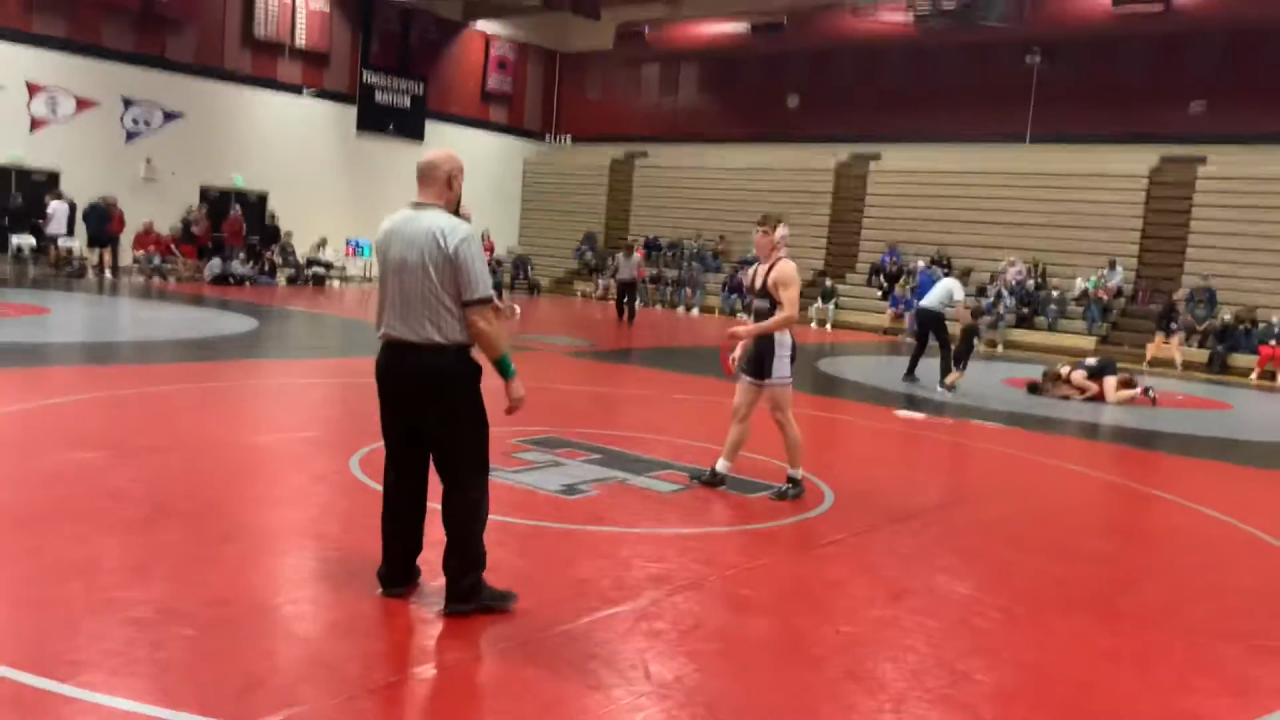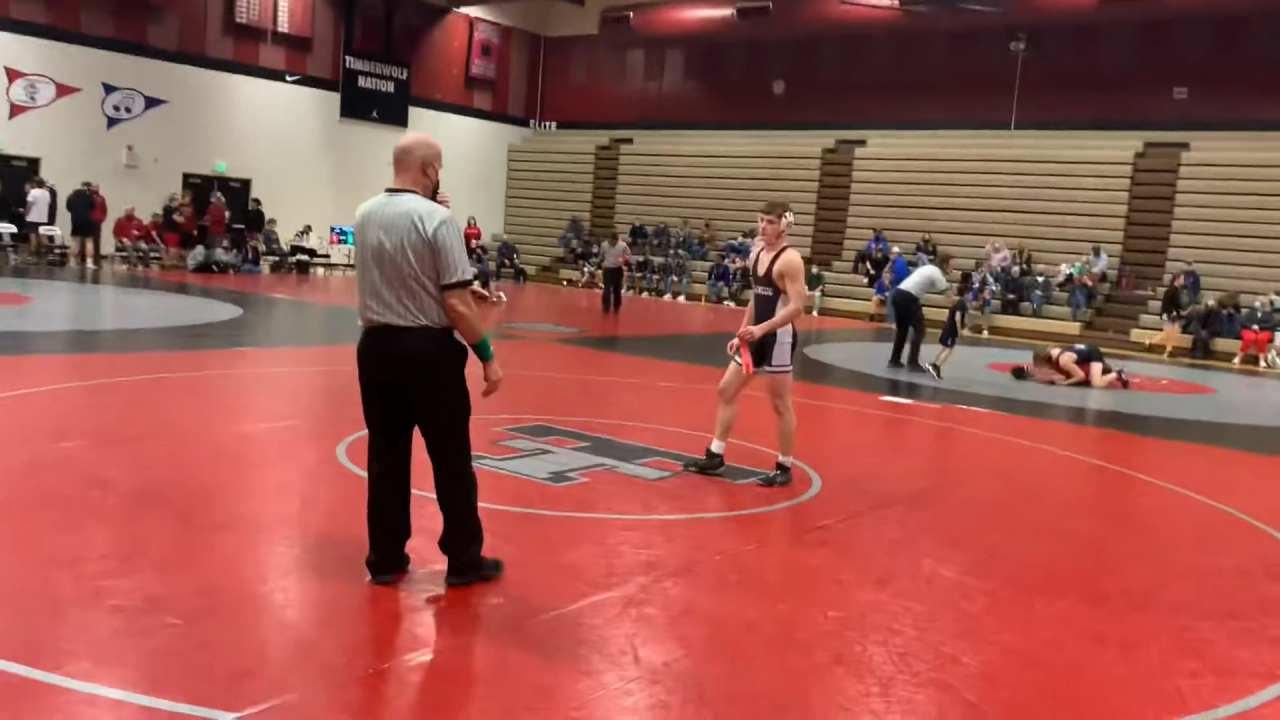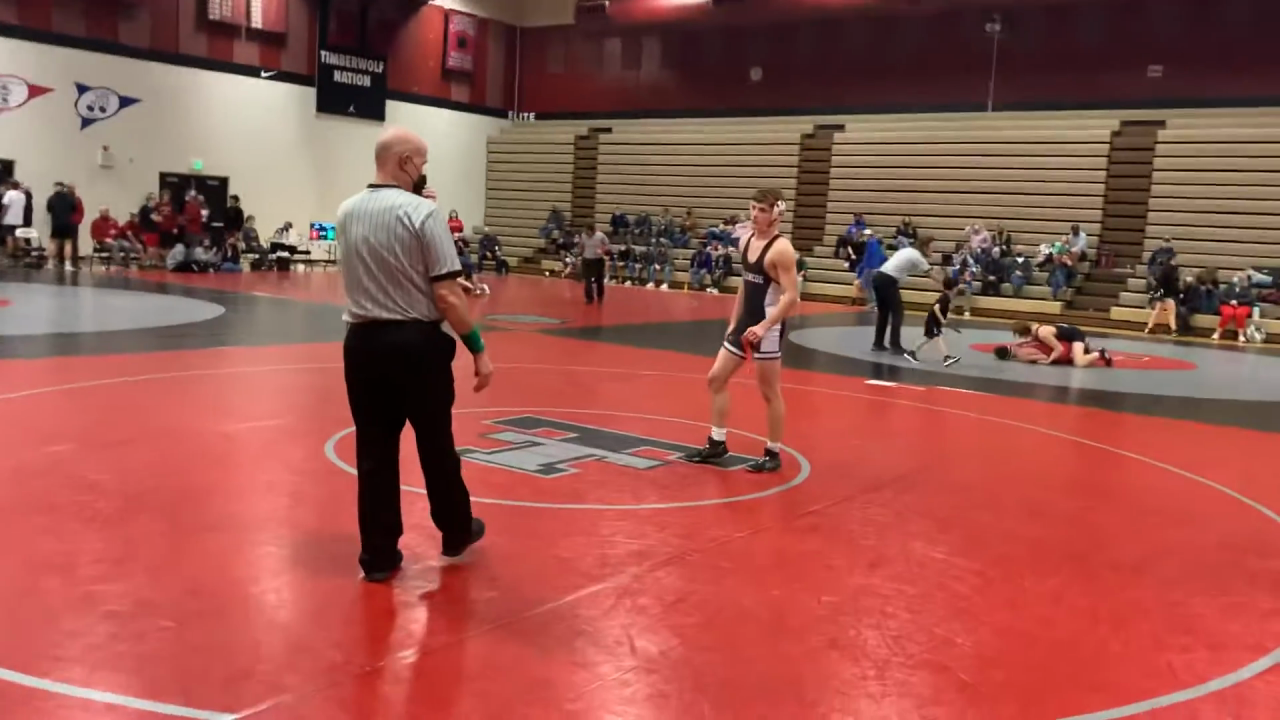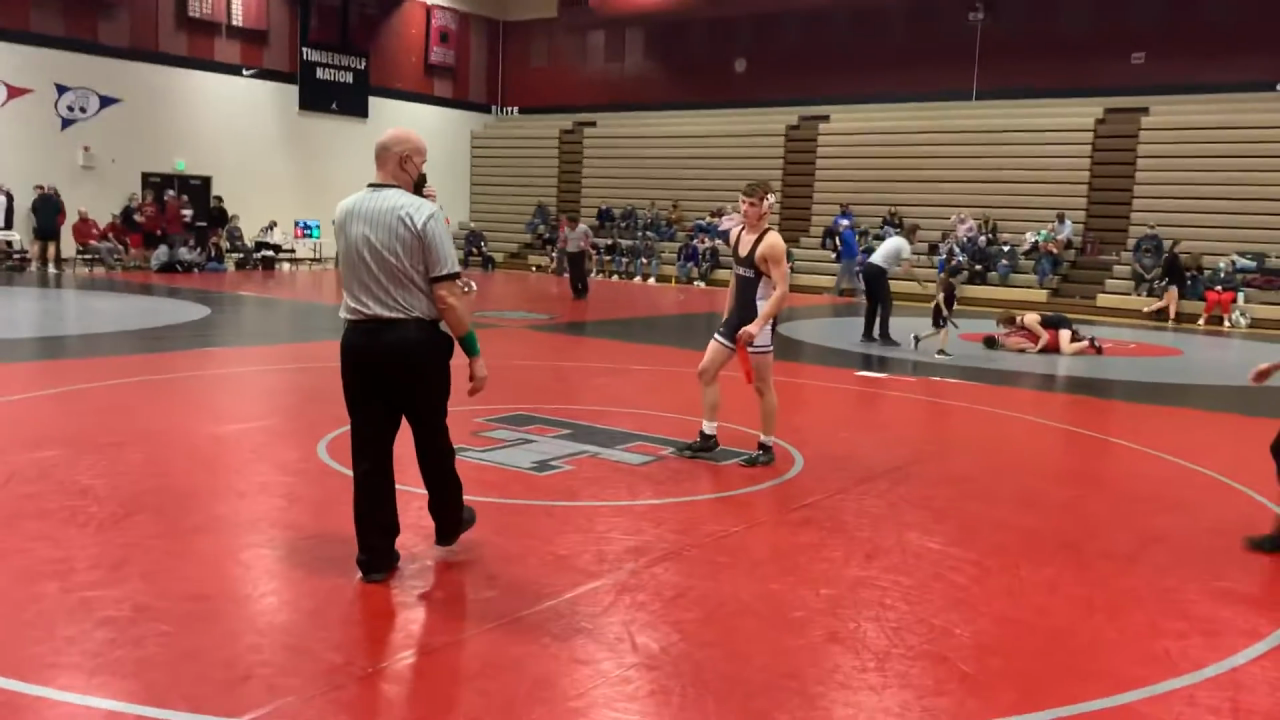
dt=0.2s
person 1, frame 1
left shoulder: (388, 230)
right shoulder: (459, 234)
right elbow: (479, 317)
right wrist: (509, 374)
left hip: (395, 361)
right hip: (445, 366)
left knee: (402, 471)
right knee: (465, 477)
left ankle: (397, 571)
right ankle: (464, 586)
person 1, frame 2
left shoulder: (365, 215)
right shoulder: (437, 219)
right elbow: (458, 301)
right wrist: (487, 357)
left hip: (376, 346)
right hip: (428, 349)
left knee: (386, 456)
right knee: (451, 457)
left ankle: (386, 558)
right ankle: (464, 560)
person 1, frame 3
left shoulder: (347, 213)
right shoulder: (423, 212)
right elbow: (446, 293)
right wrist: (478, 349)
left hip: (363, 342)
right hip: (417, 342)
left knee: (374, 452)
right knee: (437, 446)
left ankle: (378, 555)
right ankle: (456, 532)
person 1, frame 4
left shoulder: (345, 212)
right shoulder: (424, 213)
right elbow: (446, 295)
right wrist: (474, 353)
left hip: (360, 341)
right hip: (415, 341)
left knee: (370, 451)
right knee: (432, 443)
left ankle: (375, 555)
right ankle: (449, 523)
person 2, frame 1
left shoulder: (785, 269)
right shoulder: (755, 270)
left elbow: (791, 314)
left wrist: (751, 330)
right wrist: (740, 346)
left hip: (777, 349)
right hip: (757, 349)
left knee: (781, 417)
right knee: (739, 412)
left ankle: (795, 480)
right ankle: (719, 471)
person 2, frame 2
left shoulder: (790, 260)
right shoulder: (757, 254)
left elbow: (797, 305)
left wrist: (762, 327)
right wrist: (740, 333)
left hip: (777, 338)
right hip: (756, 336)
left knee: (780, 405)
right knee: (727, 391)
left ankle: (784, 468)
right ankle: (714, 455)
person 2, frame 3
left shoulder: (781, 249)
right shoulder: (746, 241)
left elbow: (791, 296)
left wrist: (764, 326)
right wrist: (733, 322)
left hip: (767, 326)
right hip: (744, 322)
left knee: (769, 391)
right knee: (716, 379)
left ankle: (773, 454)
right ankle: (717, 444)
person 2, frame 4
left shoulder: (772, 242)
right shoulder: (736, 235)
left elbow: (782, 290)
left wrist: (758, 324)
right wrist: (726, 314)
left hip: (758, 318)
right hip: (736, 315)
left knee: (762, 385)
right knee: (706, 371)
left ankle: (766, 447)
right ankle: (707, 437)
